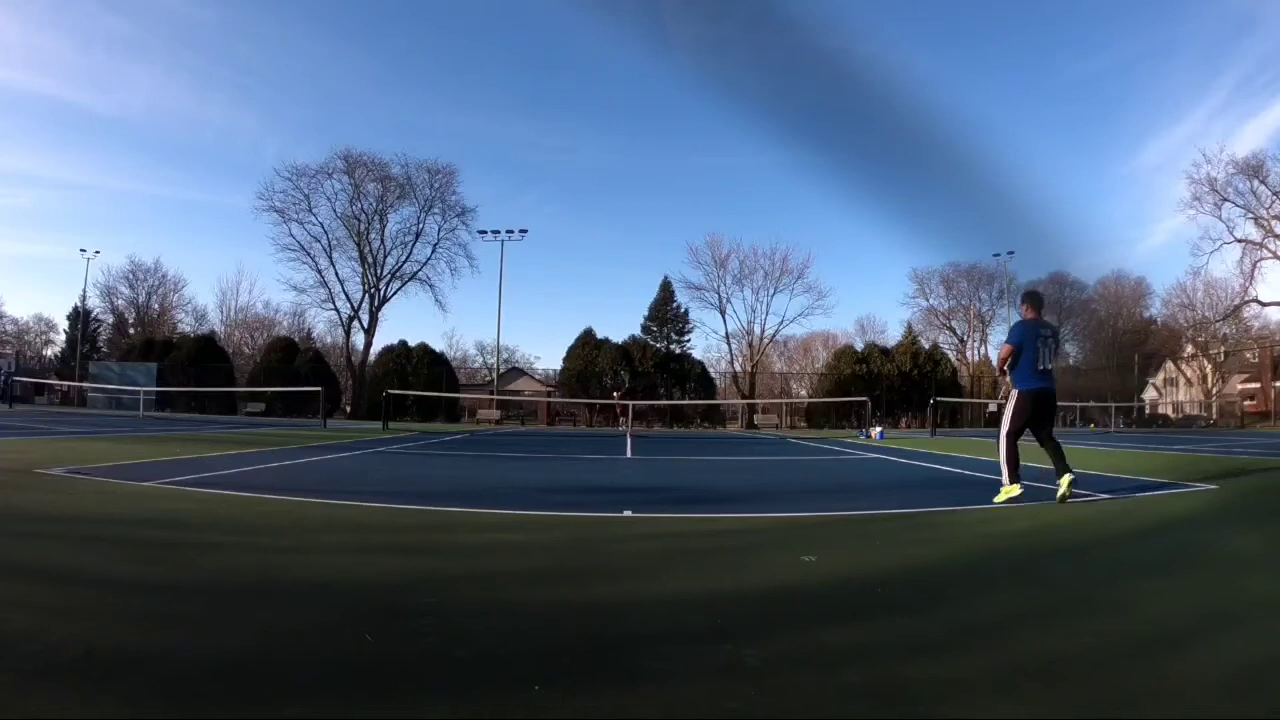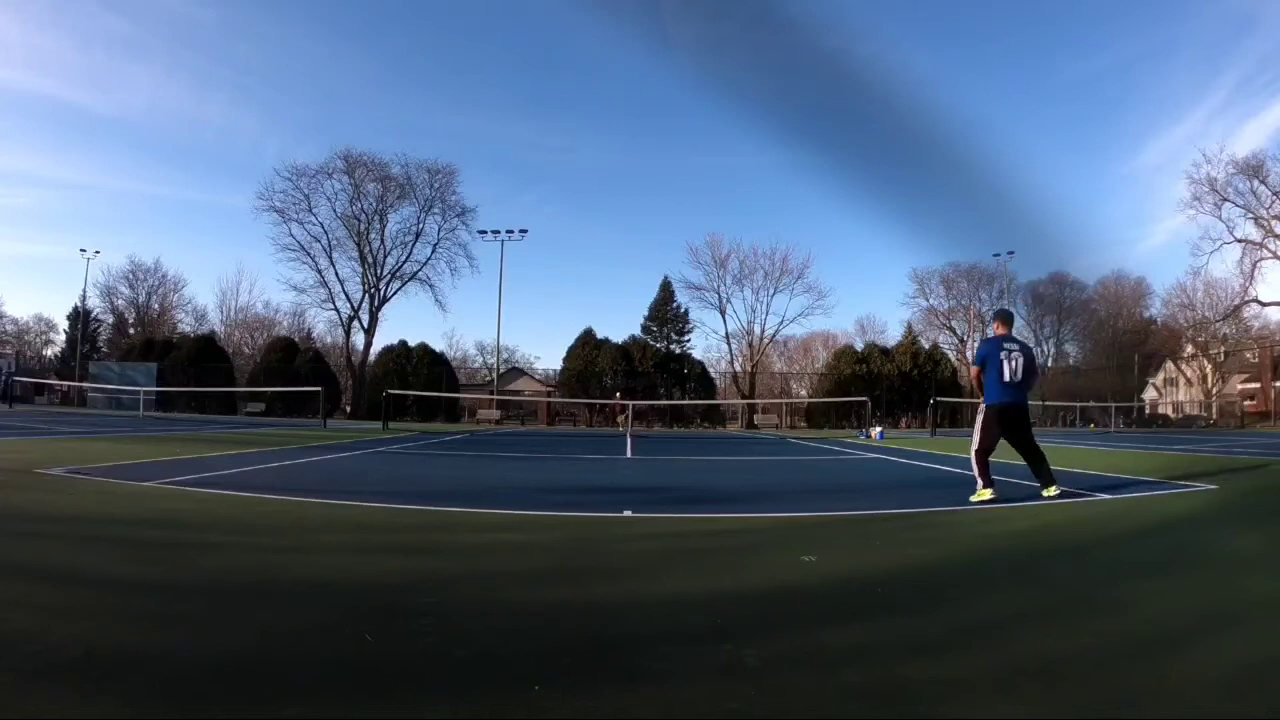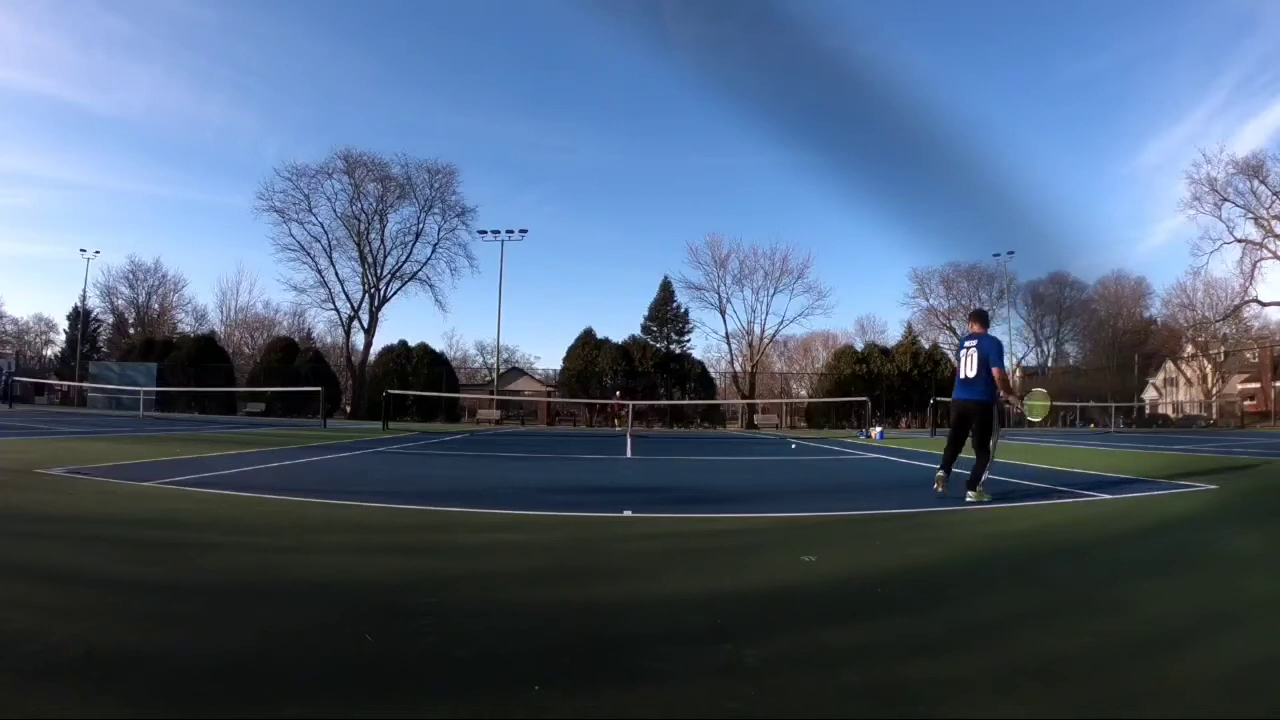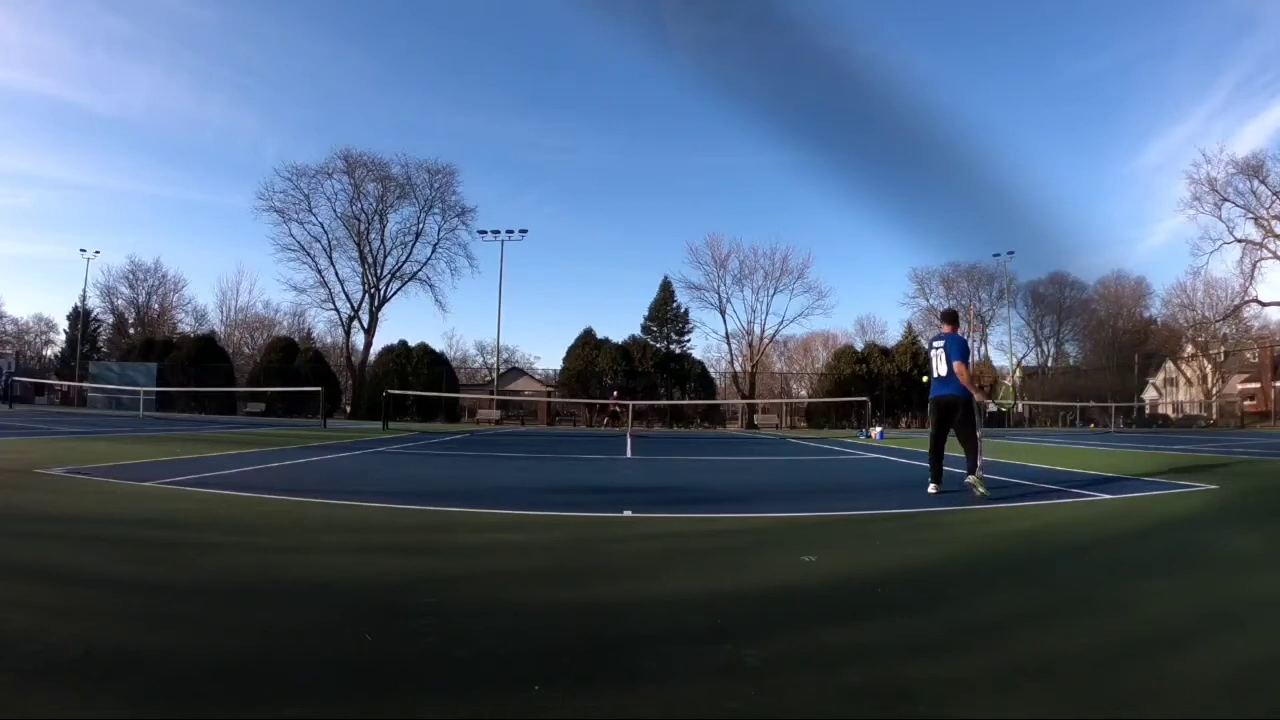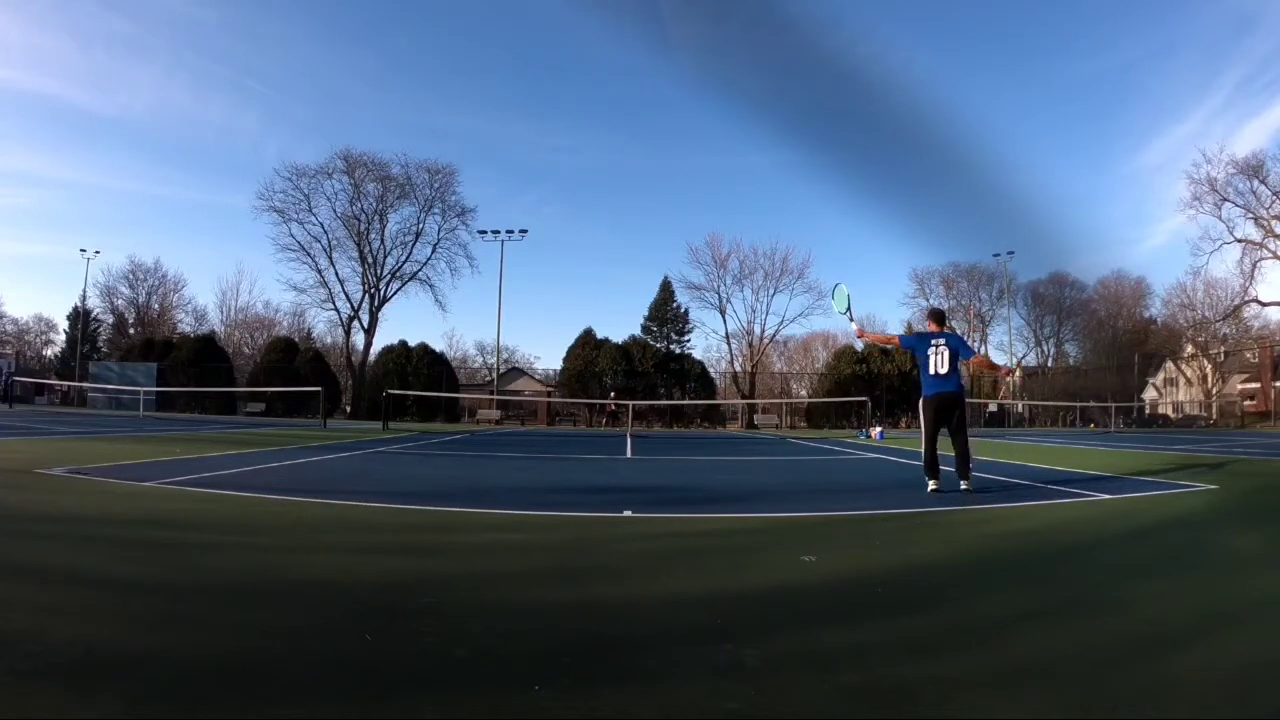
dt=0.4s
person 1, frame 1
left shoulder: (1022, 327)
right shoulder: (1052, 331)
left elbow: (1004, 354)
left wrist: (1001, 368)
left hip: (1025, 393)
right hip: (1047, 391)
left knee: (1008, 438)
right knee: (1047, 437)
left ankle: (1011, 484)
right ankle: (1065, 475)
person 1, frame 2
left shoulder: (988, 344)
right shoulder: (1025, 348)
left elbow: (974, 374)
right elbow: (1031, 381)
left wrist: (983, 393)
left hip: (993, 405)
right hip: (1019, 405)
left knee: (979, 449)
right knee: (1029, 447)
left ankle: (986, 488)
right ankle: (1050, 485)
person 1, frame 3
left shoulder: (963, 343)
right shoulder: (992, 342)
right elbow: (998, 374)
right wrist: (1010, 394)
left hip: (959, 400)
right hip: (982, 402)
left knee: (953, 443)
right knee: (984, 448)
left ankle: (942, 472)
right ankle: (974, 489)
person 1, frame 4
left shoulder: (933, 342)
right shoulder: (958, 341)
right elbow: (959, 368)
right wrist: (975, 391)
left hip: (936, 398)
right hip: (959, 398)
left knee: (936, 443)
right knee: (970, 441)
left ankle: (935, 483)
right ankle: (973, 476)
person 1, frame 5
left shoulder: (918, 339)
right shoulder: (955, 340)
left elbow: (890, 339)
right elbow: (976, 360)
left wrist: (864, 335)
right wrist: (1000, 369)
left hip: (931, 397)
right hip: (955, 396)
left knee: (929, 442)
right knee: (960, 440)
left ankle: (933, 480)
right ankle: (965, 479)
